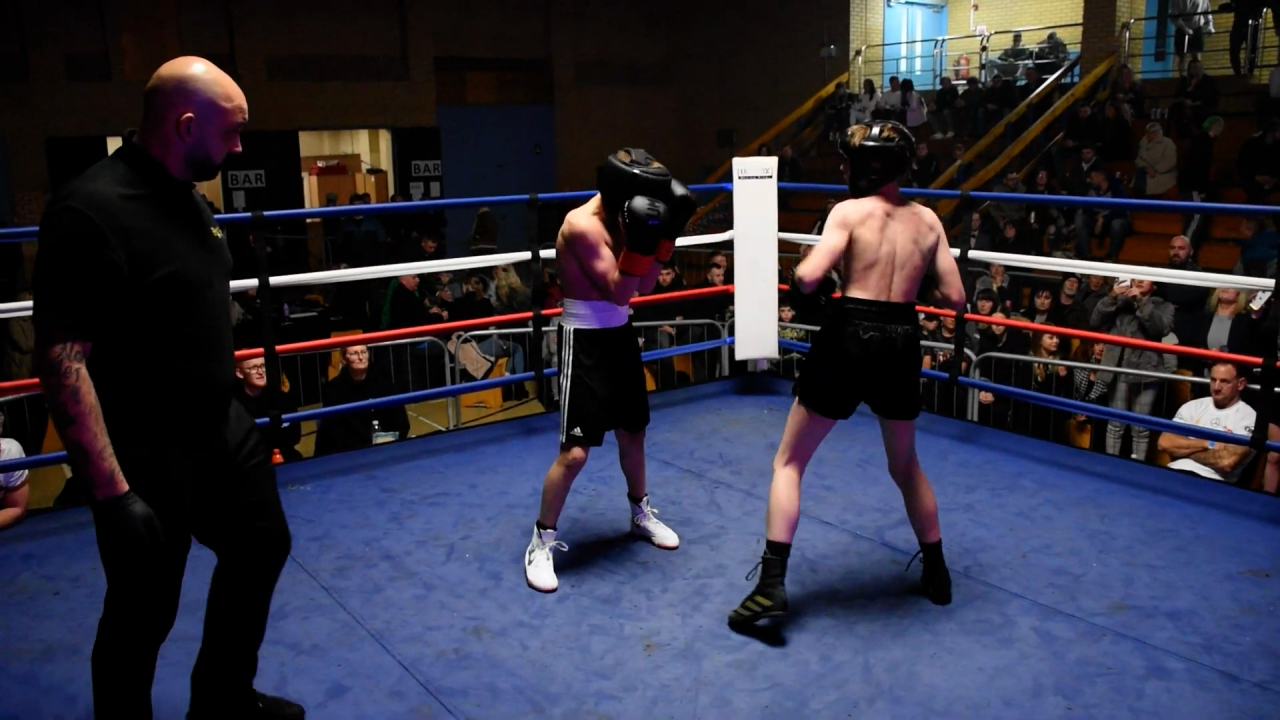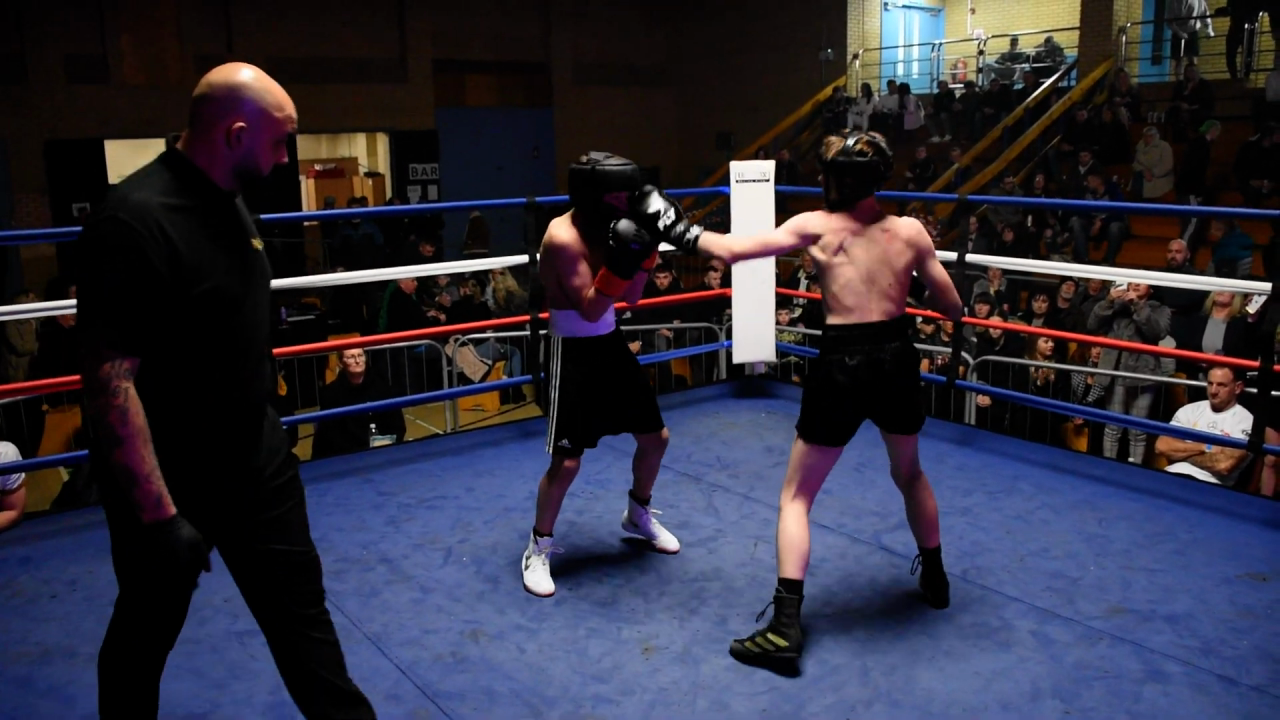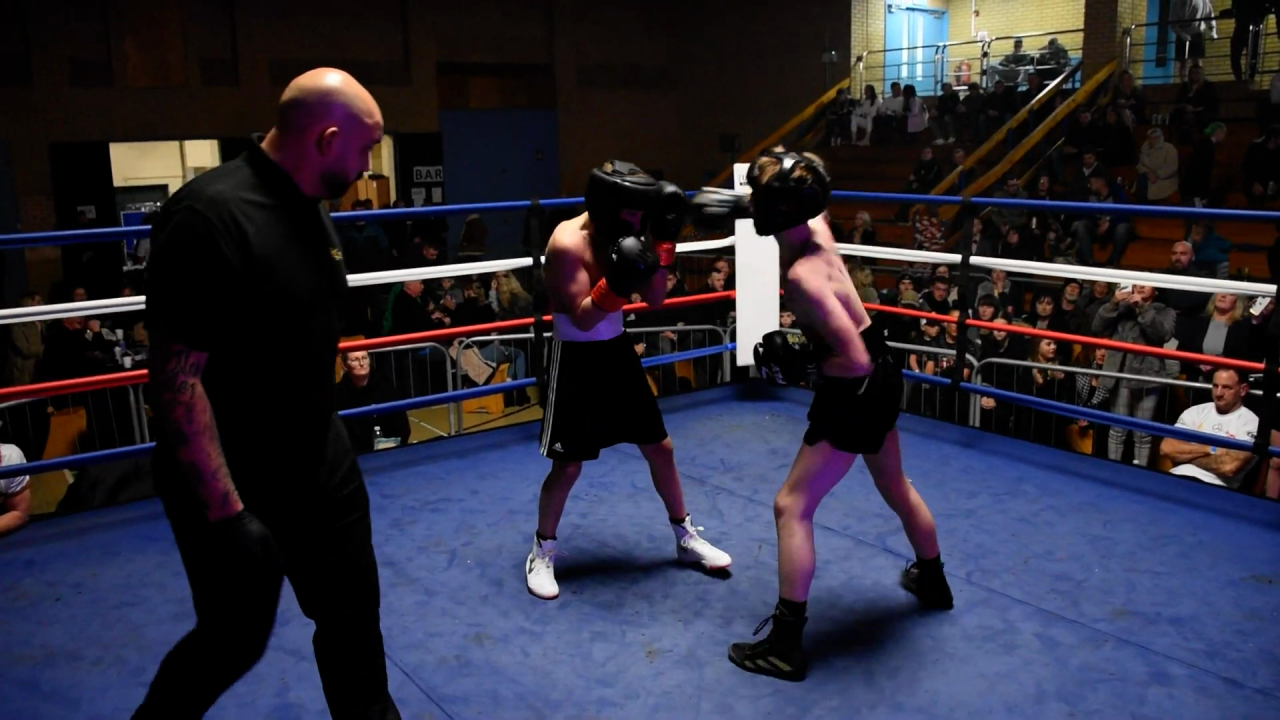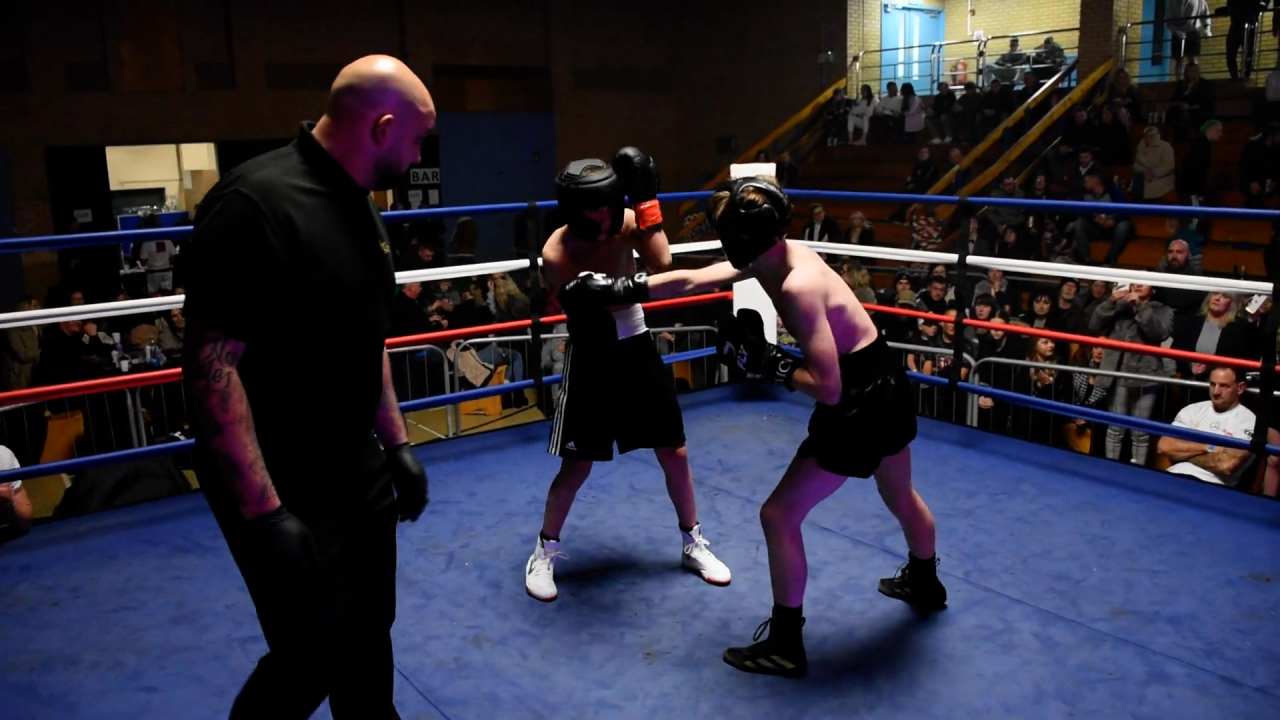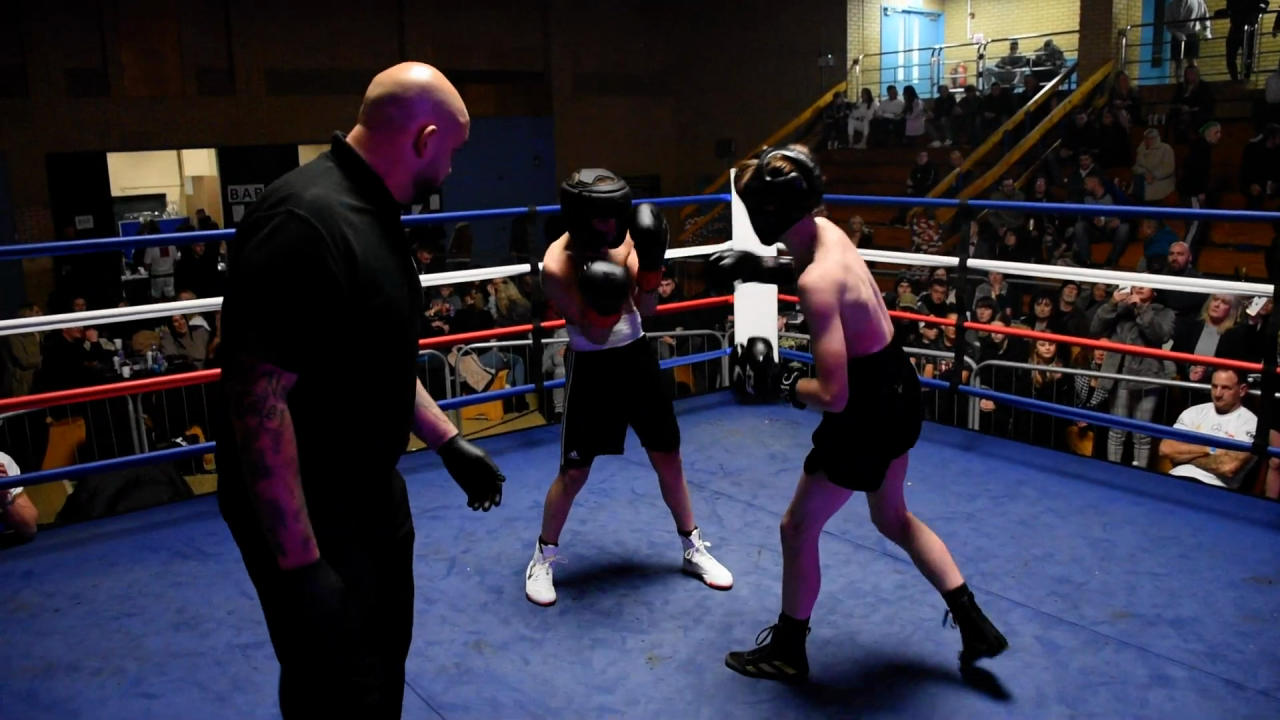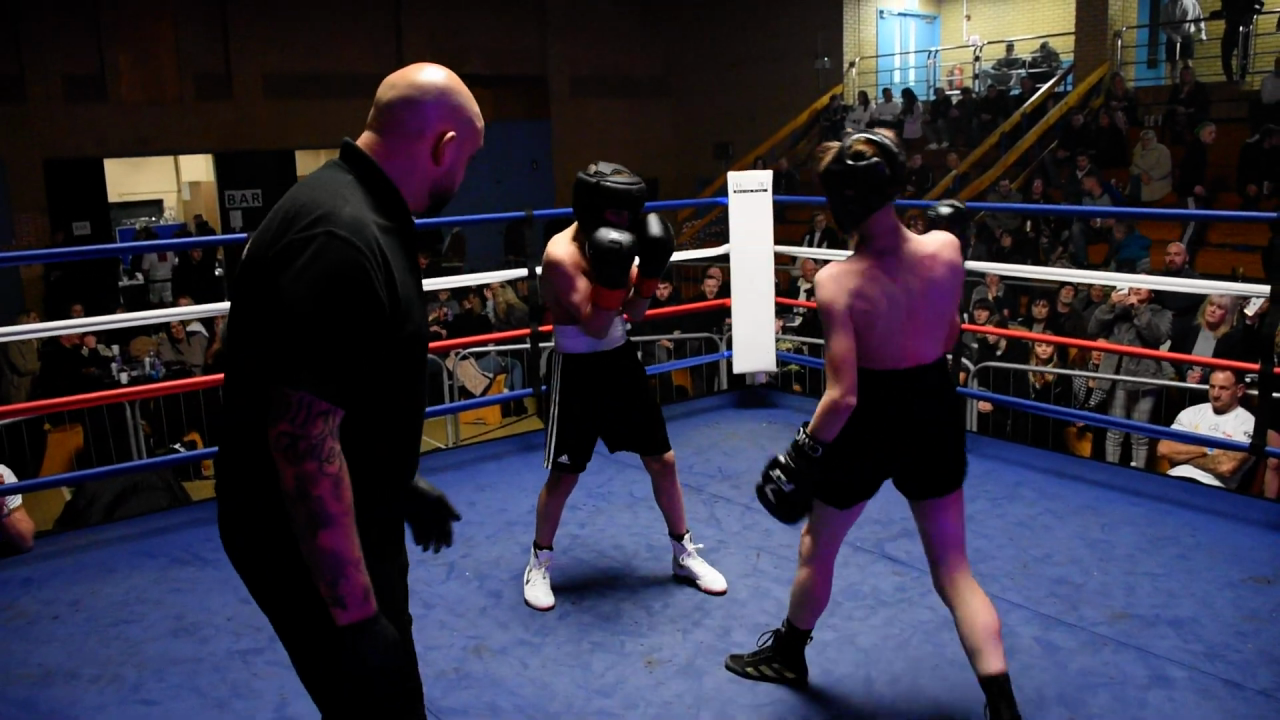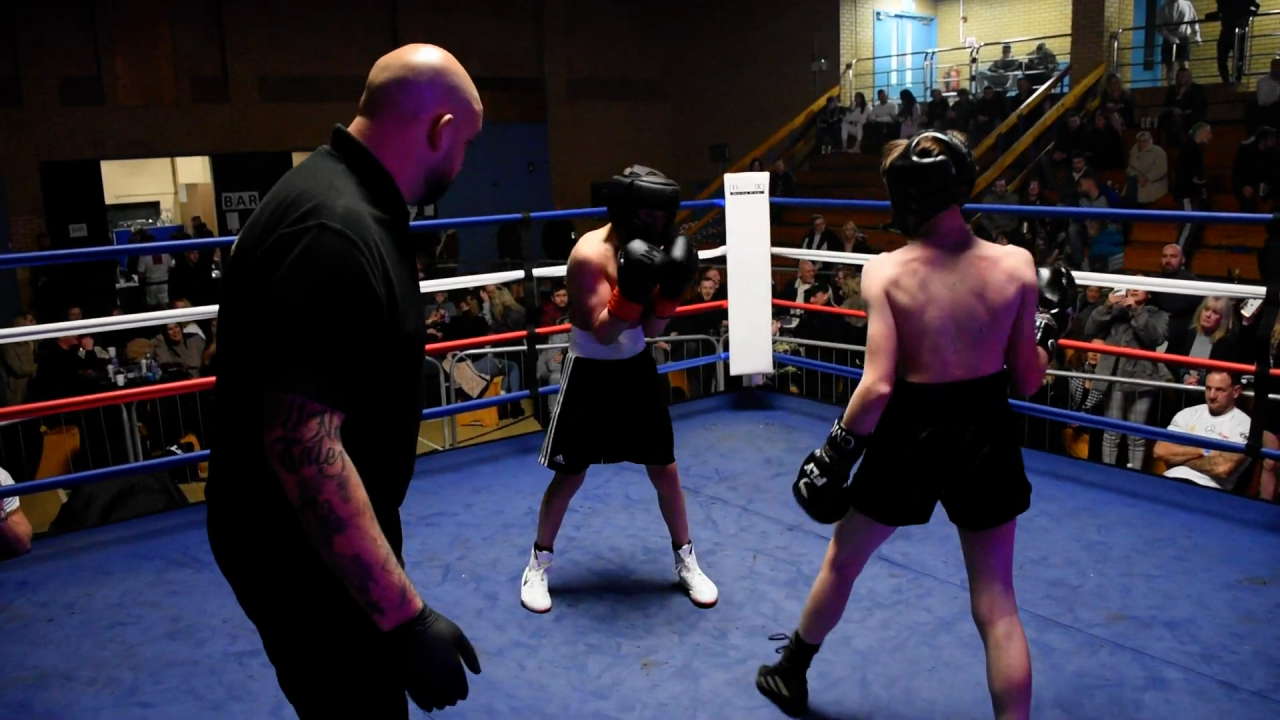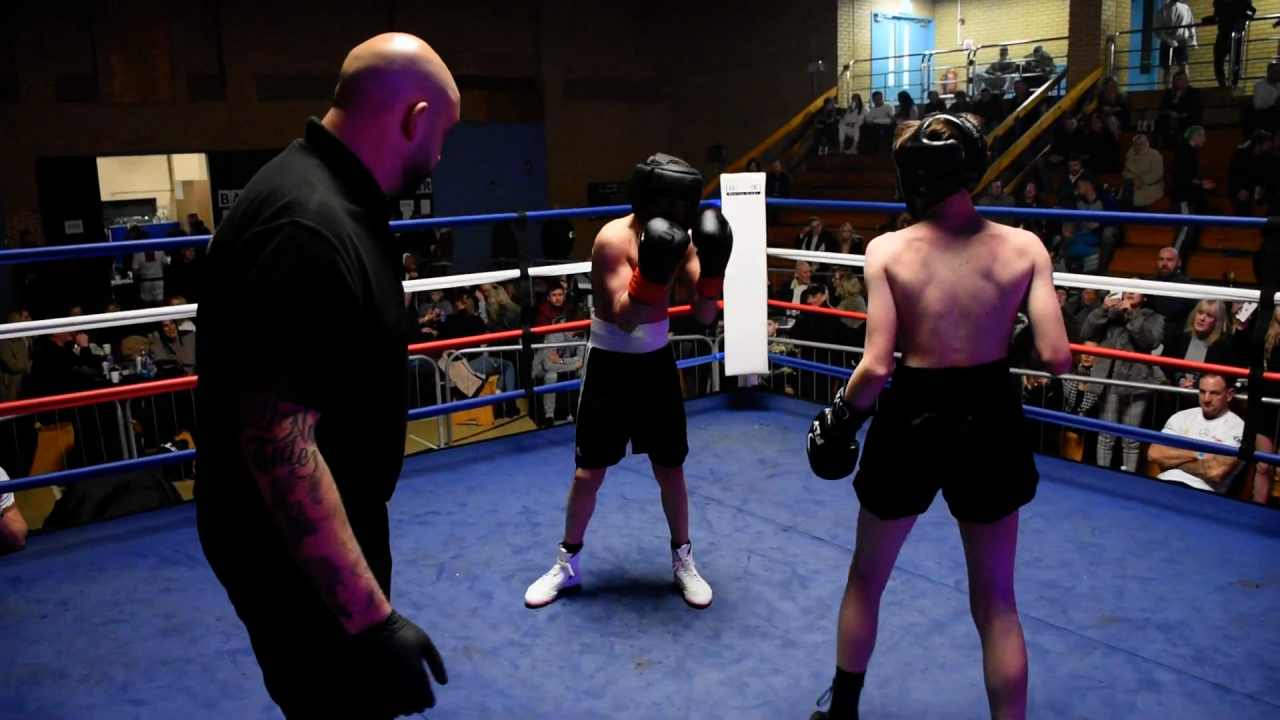
dt=0.2s
person 1, frame 1
left shoulder: (184, 195)
right shoulder: (90, 212)
right elbow: (62, 362)
left wrist: (226, 411)
right wrist: (113, 491)
left hip: (220, 430)
right hip: (146, 456)
left knee: (262, 547)
right knee: (143, 610)
person 1, frame 2
left shoulder: (228, 204)
right shoulder: (134, 222)
right elbow: (110, 380)
right wrist: (159, 513)
left hip: (252, 448)
right hip: (168, 470)
left knee: (294, 593)
right knee: (149, 624)
person 1, frame 3
left shoulder: (310, 212)
right shoulder: (209, 216)
right elbow: (177, 376)
right wrist: (227, 510)
left hip: (319, 459)
right hip: (232, 478)
left knee: (352, 611)
right knee: (235, 639)
person 1, frame 4
left shoulder: (357, 205)
right shoulder: (256, 203)
right elbow: (211, 364)
left wrist: (398, 447)
right wrist: (261, 511)
left hip: (354, 466)
right hip: (277, 482)
left knee: (368, 629)
right knee: (316, 654)
person 1, frame 5
left shoulder: (375, 213)
right shoulder: (307, 221)
right elbow: (259, 396)
left wrist: (449, 442)
right wrist: (299, 561)
left hip: (370, 489)
right hip: (308, 510)
left knee: (383, 653)
person 1, frame 6
left shoulder: (362, 217)
right shoulder: (339, 238)
right elbow: (302, 436)
left wrist: (402, 487)
right wrist: (353, 614)
left hip: (357, 514)
right hip: (307, 536)
person 1, frame 7
left shoulder: (348, 203)
right shoulder: (332, 231)
right elbow: (302, 444)
right wrist: (403, 613)
left hip: (331, 529)
right hip: (305, 546)
person 1, frame 8
left shoulder: (330, 200)
right shoulder: (305, 227)
right elbow: (277, 444)
right wrist: (373, 620)
left hip: (329, 525)
right hip: (295, 544)
person 2, frame 1
left shoulder: (849, 212)
right shoulder: (928, 220)
left elbow: (808, 278)
right elbow: (954, 298)
left wrist: (805, 288)
left hip: (848, 339)
right hip: (901, 343)
left knee: (789, 462)
right knee: (906, 467)
left ankle: (771, 586)
right ankle: (936, 573)
person 2, frame 2
left shoulder: (816, 226)
right shoulder: (910, 231)
left elbow: (730, 250)
right elbow: (954, 308)
left wrist: (674, 225)
left hip: (843, 366)
right hip: (896, 361)
left knee: (796, 496)
right knee: (910, 475)
left ankle: (786, 625)
right ankle: (934, 579)
person 2, frame 3
left shoulder: (802, 272)
right shoulder: (811, 226)
left elbow: (855, 363)
left wrist: (800, 363)
right wrist: (738, 204)
left hip: (854, 390)
right hip: (880, 376)
left knee: (792, 507)
right knee: (895, 485)
left ankle: (785, 642)
right ankle: (933, 582)
person 2, frame 4
left shoulder: (797, 286)
right shoulder: (781, 253)
left elbow: (828, 389)
right elbow: (695, 278)
left wrist: (766, 363)
right wrist: (625, 287)
left hip: (863, 400)
right hip: (885, 385)
left knee: (779, 516)
right knee: (899, 494)
left ankle: (786, 643)
right ankle: (924, 583)
person 2, frame 5
left shoulder: (817, 280)
right shoulder: (824, 230)
left elbow: (834, 396)
left wrist: (777, 382)
right wrist: (761, 265)
left hip: (869, 411)
right hip: (888, 401)
left knee: (798, 527)
right knee: (893, 519)
left ankle: (787, 649)
right ankle: (975, 625)
person 2, frame 6
left shoulder: (839, 282)
right shoulder: (945, 250)
left elbow: (843, 396)
right elbow: (947, 338)
left wrist: (798, 455)
left hip: (871, 424)
right hip: (934, 416)
left knee: (818, 548)
right knee: (955, 573)
left ankle: (787, 654)
person 2, frame 7
left shoulder: (886, 273)
right shoulder: (1018, 266)
left elbow: (878, 387)
right elbow: (1027, 382)
left wrist: (834, 453)
right wrist: (1049, 323)
left hip: (911, 437)
right hip: (987, 438)
left knee: (842, 559)
right knee: (996, 608)
person 2, frame 8
left shoulder: (888, 252)
right shoulder: (1024, 249)
left elbow: (877, 367)
right elbow: (1056, 359)
left wrist: (837, 417)
right wrist: (997, 332)
left hip: (910, 425)
right hip: (990, 425)
left knee: (867, 576)
right knee: (994, 602)
person 3, frame 1
left shoulder: (623, 221)
right shoulder: (582, 226)
left elbow: (641, 287)
right elbow: (620, 292)
left wrist: (666, 235)
right wrist: (641, 244)
left hip: (619, 335)
right hip: (584, 342)
left knee: (633, 433)
right knee: (575, 452)
left ankle: (640, 512)
right ankle: (542, 541)
person 3, frame 2
left shoulder: (608, 228)
right shoulder: (563, 237)
left elbow: (631, 297)
right elbow: (591, 309)
left wrist: (647, 244)
right wrist: (619, 264)
left hip: (610, 343)
right hip: (574, 352)
left knee: (656, 436)
right knee: (567, 462)
left ankle: (640, 513)
right ankle: (538, 548)
person 3, frame 3
left shoulder: (620, 236)
right shoulder: (568, 242)
left elbow: (655, 299)
right elbow: (583, 317)
left wrist: (664, 239)
right wrist: (616, 283)
left hip: (616, 349)
right hip: (576, 357)
left knee: (660, 448)
right knee: (567, 466)
left ankle: (685, 536)
right ankle: (542, 552)
person 3, frame 4
left shoulder: (625, 221)
right shoulder: (557, 253)
left elbow: (662, 267)
right elbow: (591, 316)
left wrist: (645, 200)
left hip: (637, 345)
right hip: (592, 355)
left knee: (675, 453)
right knee: (576, 465)
left ankle: (693, 544)
right ankle: (544, 553)
person 3, frame 5
left shoulder: (624, 238)
right shoulder: (557, 265)
left elbow: (646, 310)
right elbow: (595, 335)
left wrist: (653, 261)
right wrist: (602, 303)
left hip: (634, 353)
right hip: (590, 365)
left knee: (668, 458)
right knee: (574, 471)
left ankle: (693, 548)
right ankle: (543, 559)
person 3, frame 6
left shoulder: (617, 241)
right shoulder: (561, 254)
left elbow: (634, 315)
right elbow: (595, 327)
left wrist: (650, 270)
right wrist: (607, 277)
left hip: (620, 356)
right hip: (577, 366)
left knee: (662, 460)
right knee: (564, 474)
left ankle: (684, 553)
right ankle: (539, 563)
person 3, frame 7
left shoulder: (648, 249)
right shoulder: (589, 254)
left elbow: (652, 330)
right elbow: (605, 334)
left wrist: (673, 288)
right wrist: (629, 289)
left hip: (637, 366)
right hip: (591, 371)
left knee: (666, 471)
right knee: (568, 476)
left ankle: (686, 562)
right ankle: (538, 563)
person 3, frame 8
left shoulder: (681, 241)
right shoulder: (613, 240)
left elbow: (704, 316)
right elbow: (626, 317)
left wrist: (713, 267)
right wrist: (652, 272)
left hip: (656, 362)
right hip: (609, 364)
left knee: (671, 472)
right knee: (589, 474)
left ankle: (683, 561)
right ankle: (567, 563)
